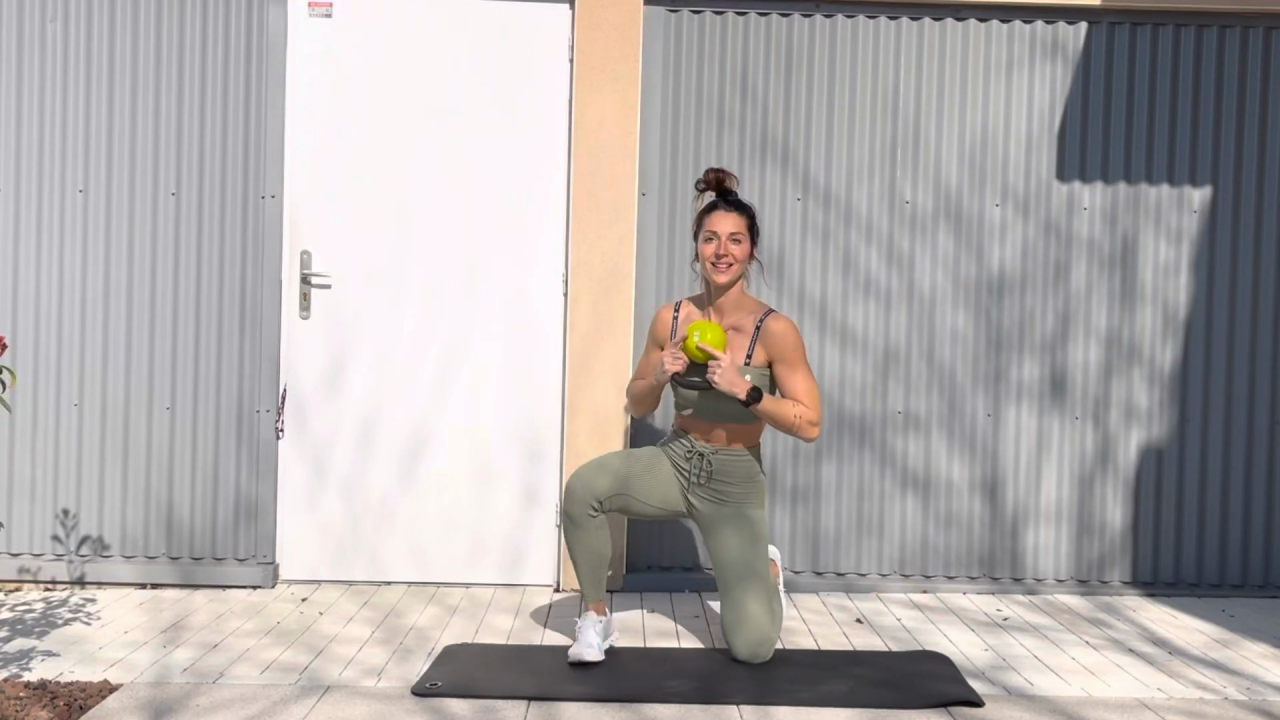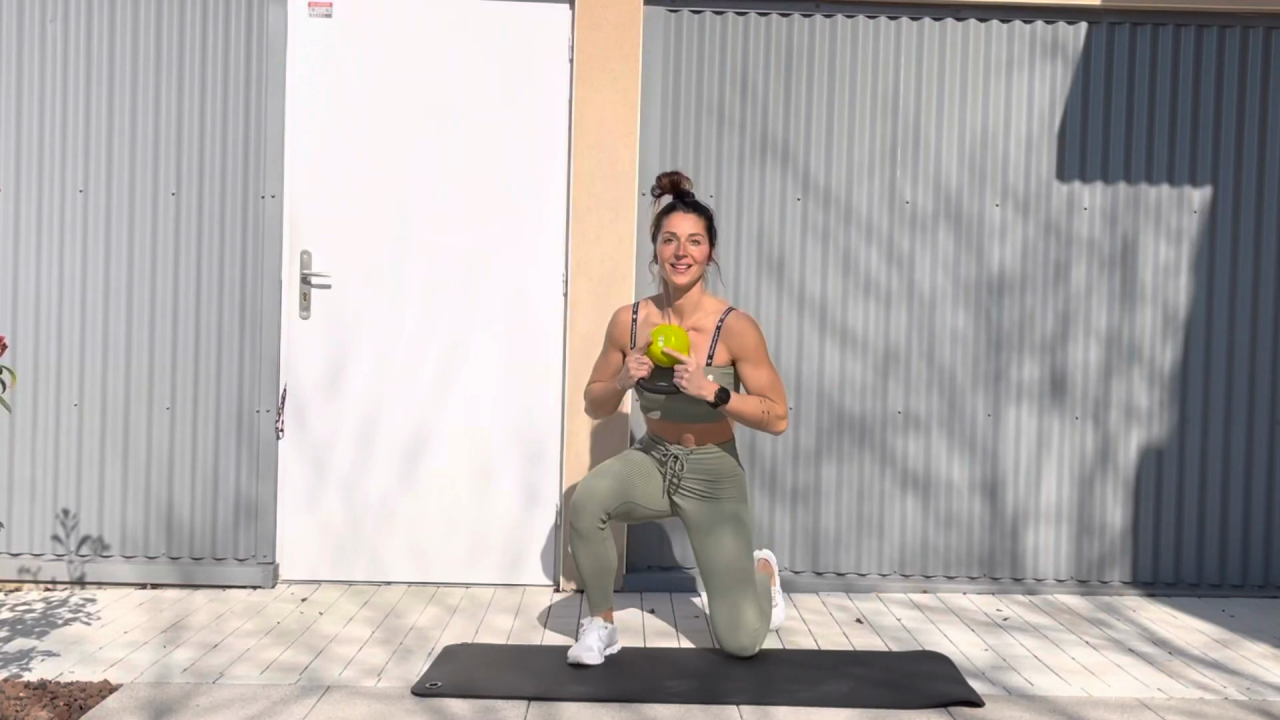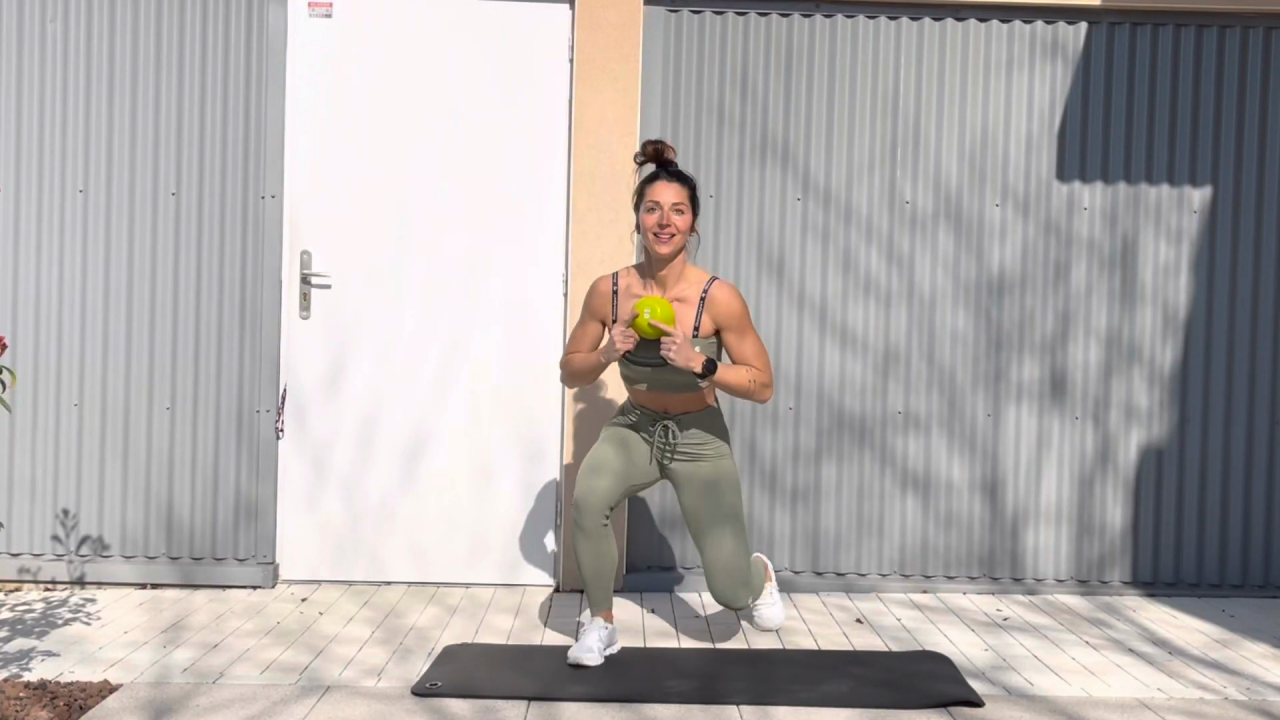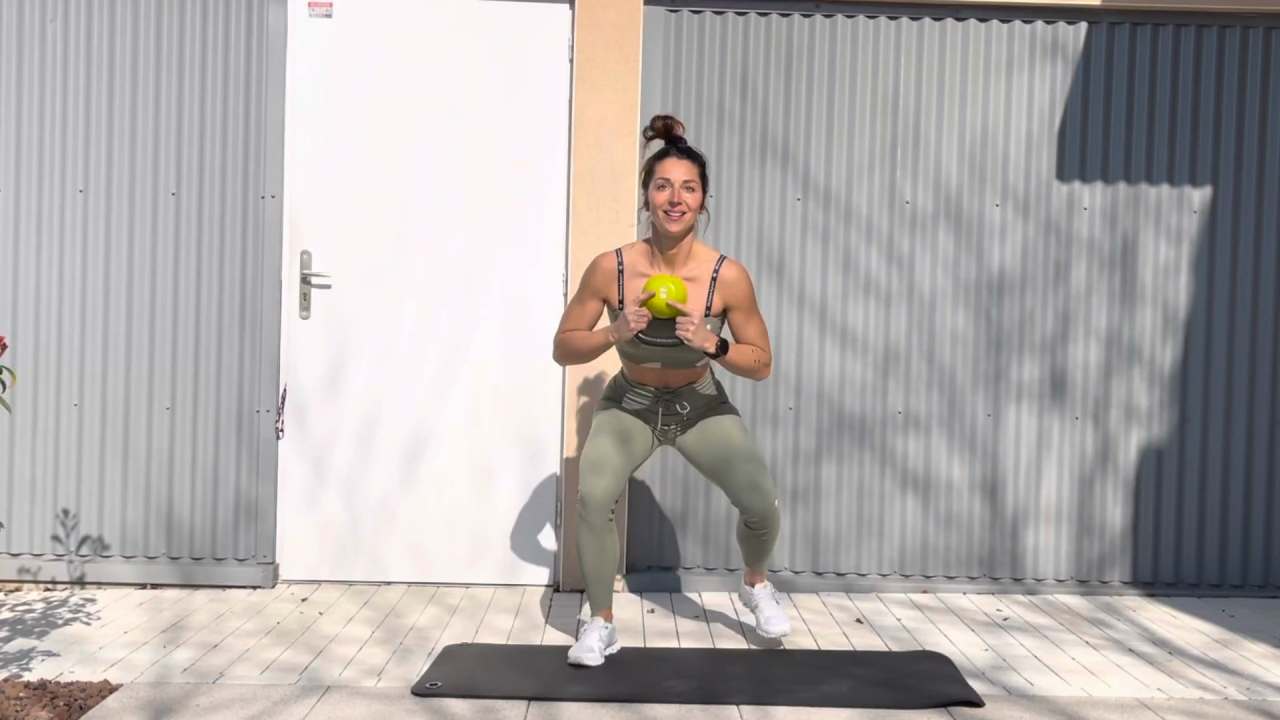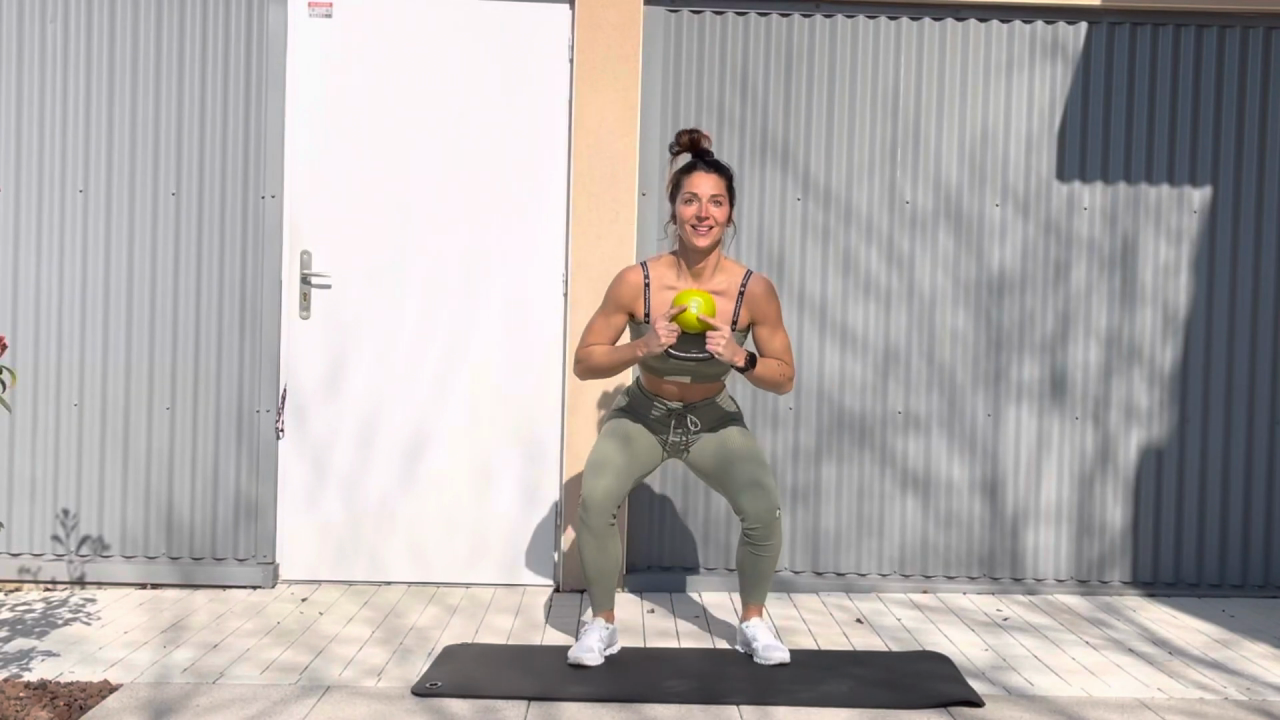
dt=0.2s
person 1, frame 1
left shoulder: (774, 330)
right shoulder: (669, 318)
left elbow: (809, 425)
right elbow: (637, 405)
left wrist: (745, 390)
right wrist: (657, 376)
left hip: (734, 480)
right hip: (672, 461)
left knee: (753, 647)
right knee: (583, 488)
left ankle: (767, 571)
right ankle: (596, 616)
person 1, frame 2
left shoulder: (735, 327)
right shoulder: (628, 320)
left elbow: (776, 418)
right elbow: (594, 405)
left wrist: (713, 391)
right wrist: (622, 380)
left hip: (713, 472)
right hip: (650, 459)
left knee: (741, 640)
right knee: (585, 501)
left ankle: (762, 573)
right ankle: (600, 623)
person 1, frame 3
left shoulder: (719, 297)
right shoulder: (607, 290)
left elbow: (762, 386)
right elbow: (570, 372)
left wrist: (701, 364)
right wrist: (607, 353)
left hip: (699, 432)
right hip: (634, 426)
left knee: (732, 592)
right knee: (588, 498)
left ankle: (758, 575)
right ankle: (601, 623)
person 1, frame 4
left shoulder: (728, 276)
right shoulder: (609, 268)
left elbow: (760, 363)
right elbow: (563, 348)
left wrist: (713, 345)
right wrist: (616, 332)
left hip: (700, 404)
right hip: (629, 401)
left knee: (761, 501)
right knee: (594, 495)
left ankle: (755, 582)
right ankle: (600, 624)
person 1, frame 5
left shoulder: (754, 290)
right shoulder: (635, 282)
left elbow: (783, 377)
right elbow: (584, 363)
left wrist: (739, 358)
right wrist: (642, 348)
left hip: (713, 418)
right hip: (641, 413)
left knee: (763, 509)
right knee: (597, 500)
left ankle: (752, 621)
right ankle: (601, 624)
